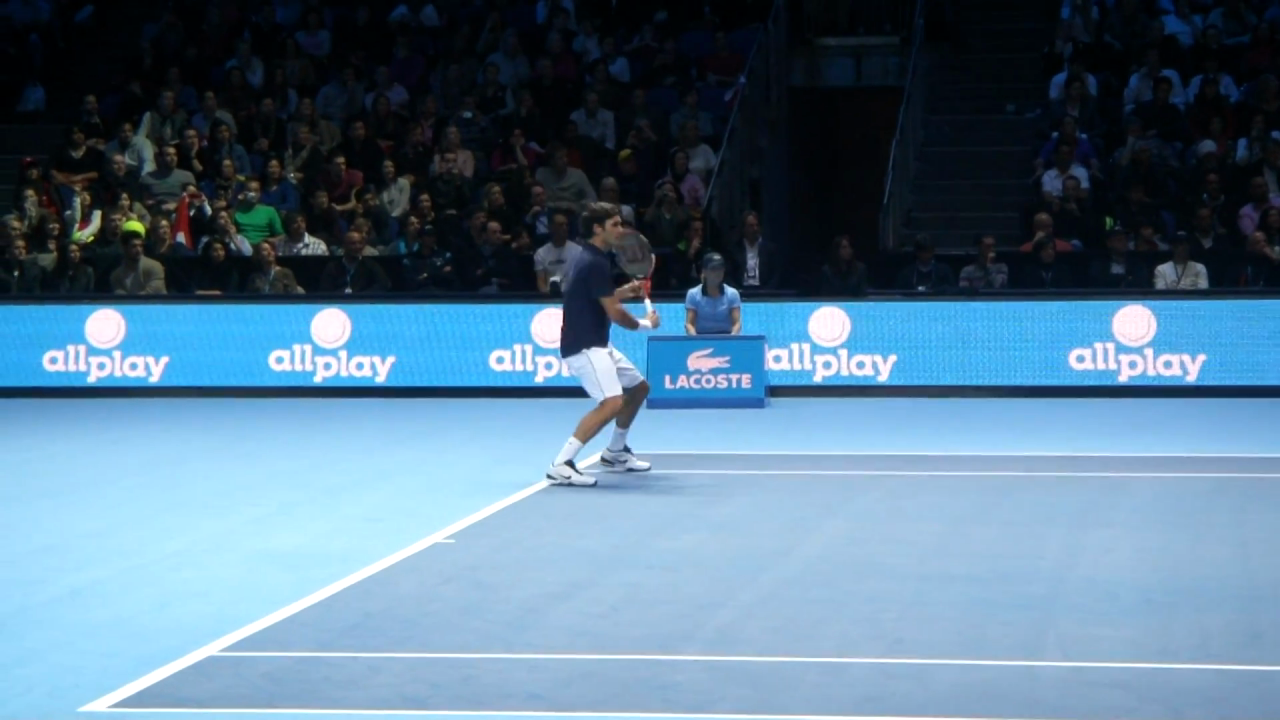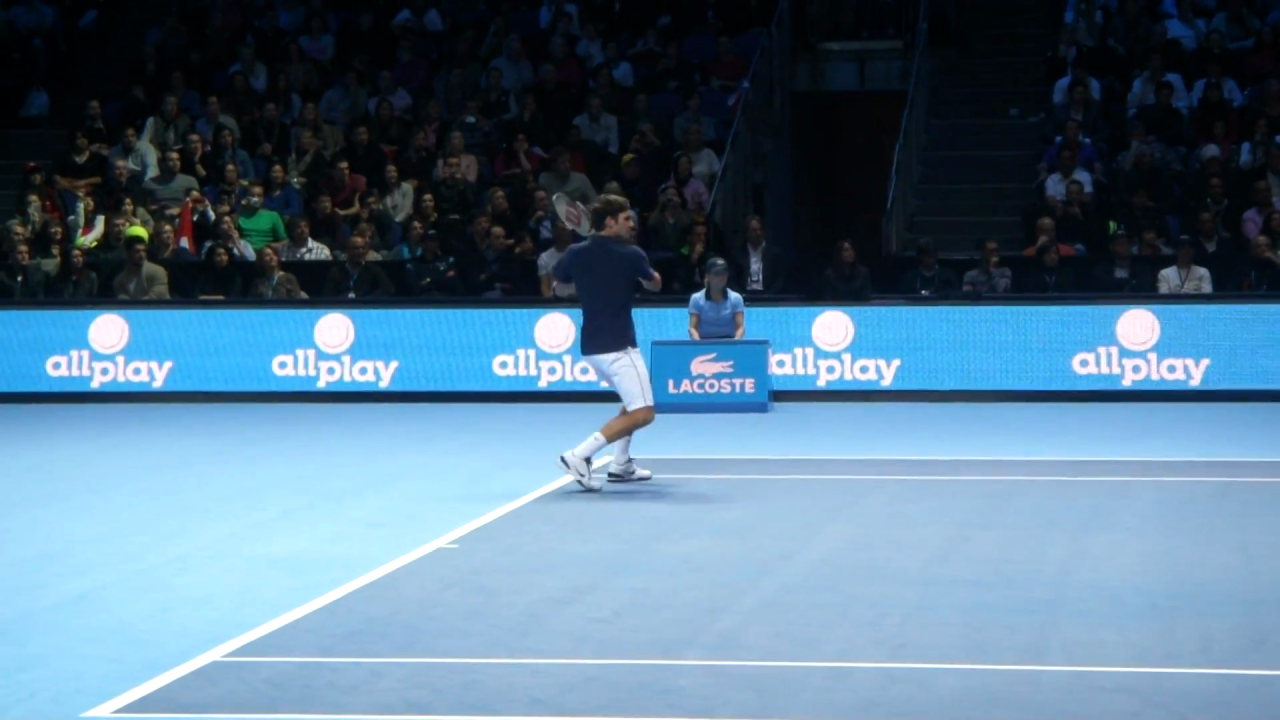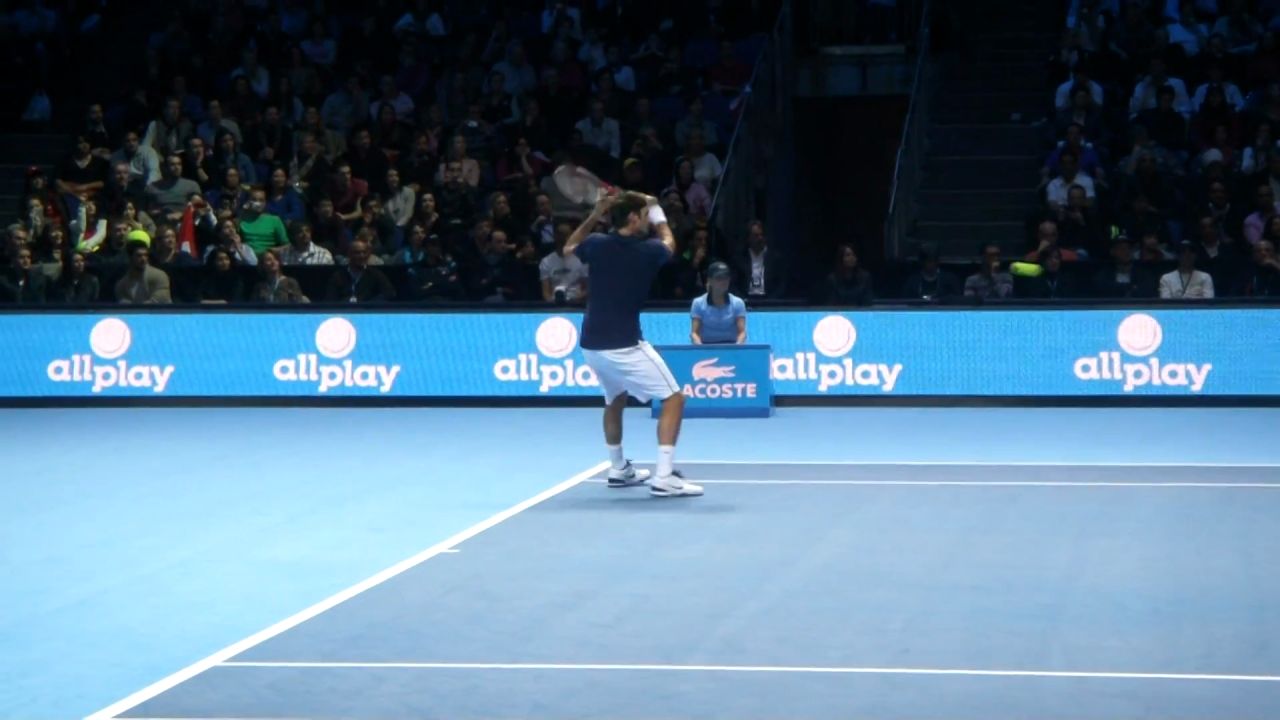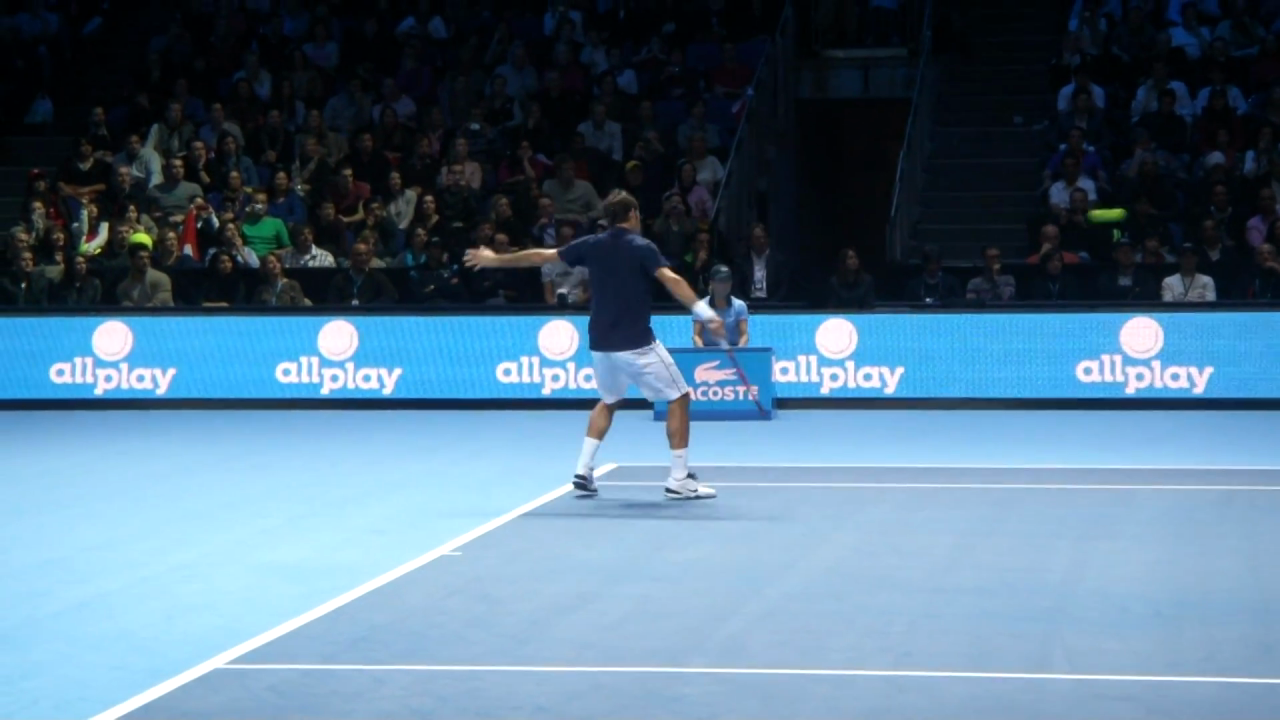
dt=0.2s
person 1, frame 1
left shoulder: (591, 259)
right shoulder: (595, 264)
right elbow: (614, 314)
left wrist: (624, 291)
right wrist: (645, 323)
left hip: (594, 345)
right hip: (584, 348)
left knee: (640, 387)
right knee: (612, 401)
left ankle: (616, 451)
right ankle: (561, 463)
person 1, frame 2
left shoulder: (575, 253)
right shoulder: (631, 255)
left elbow: (558, 286)
right elbow: (655, 284)
left hip: (591, 346)
right hip: (617, 347)
left knee: (633, 401)
right knee: (641, 413)
left ankle: (620, 463)
right ankle: (578, 455)
person 1, frame 3
left shoulder: (597, 244)
right shoulder: (650, 250)
left elbow: (570, 247)
right elbow: (668, 245)
left wrist: (595, 215)
right wrist: (658, 214)
left hip: (591, 345)
right hip: (625, 345)
left knee: (617, 399)
right knee: (673, 399)
left ankle: (619, 469)
right ankle: (665, 476)
person 1, frame 4
left shoulder: (589, 245)
right shoulder: (642, 247)
left elbow: (541, 257)
right elbow: (671, 280)
left wrist: (495, 259)
right wrist: (704, 311)
left hip: (601, 344)
right hip: (639, 344)
left knee: (607, 401)
right knee: (679, 399)
left ankle: (584, 472)
right ankle: (679, 479)
